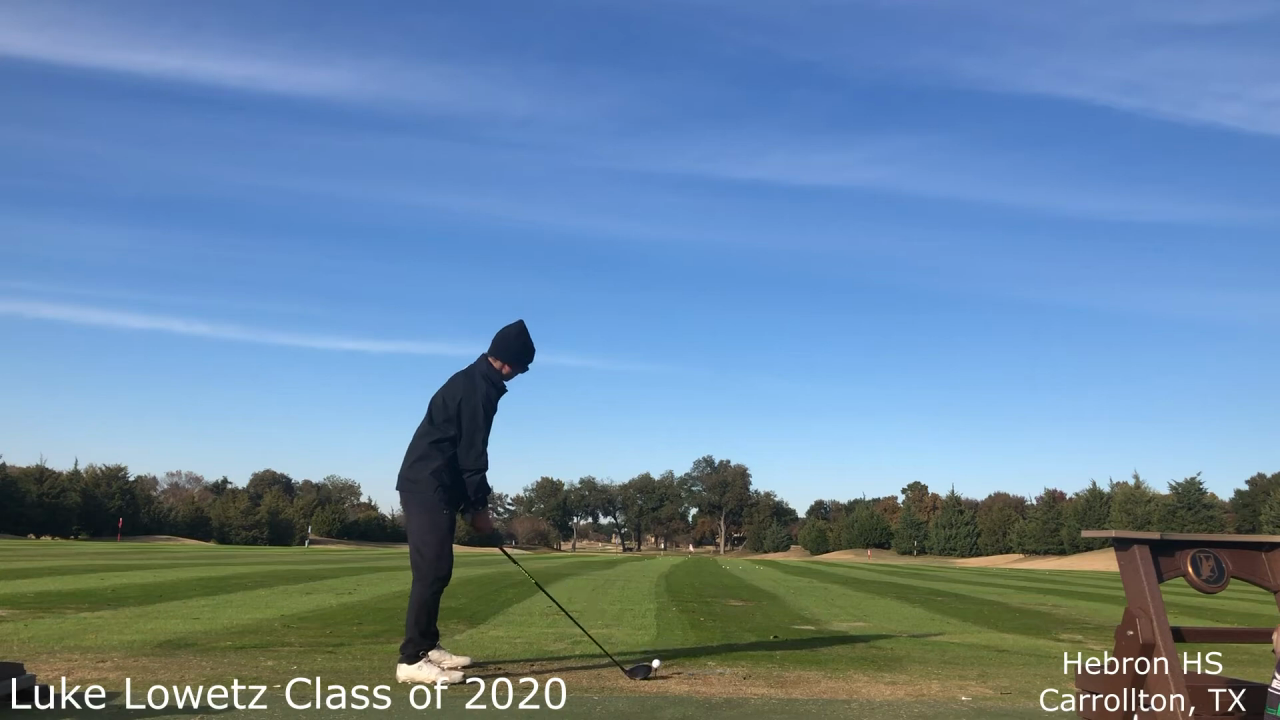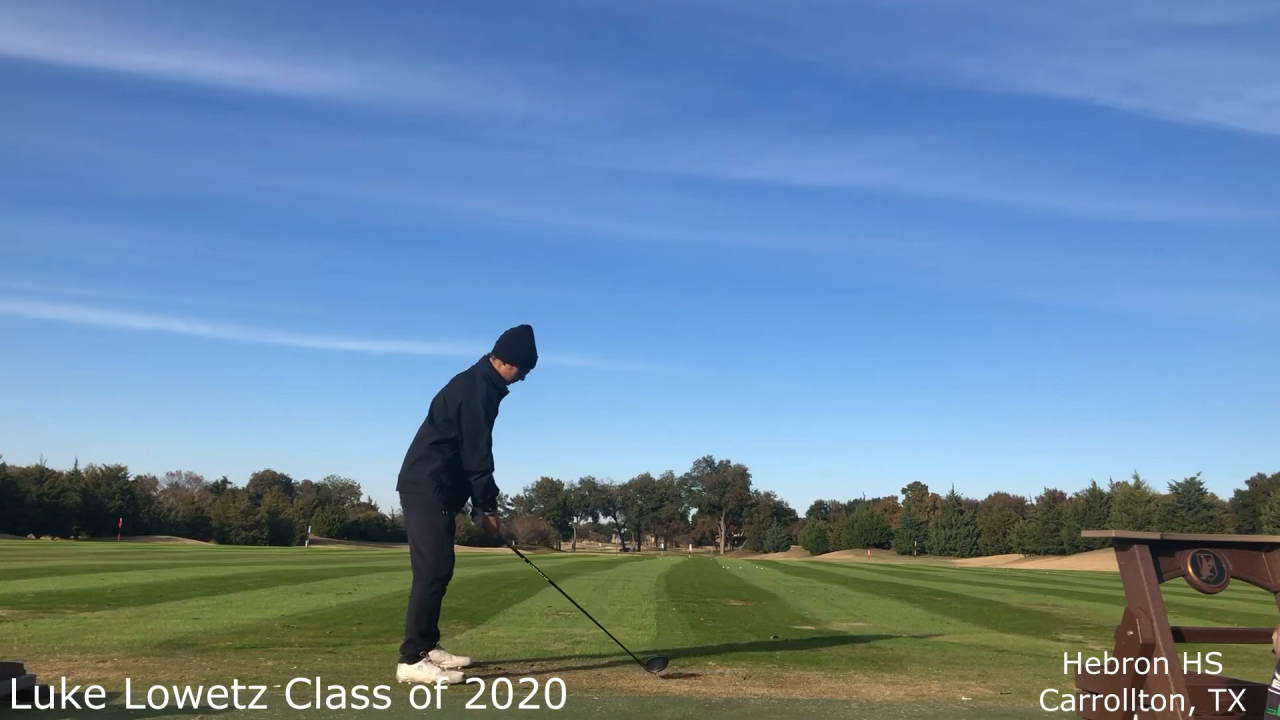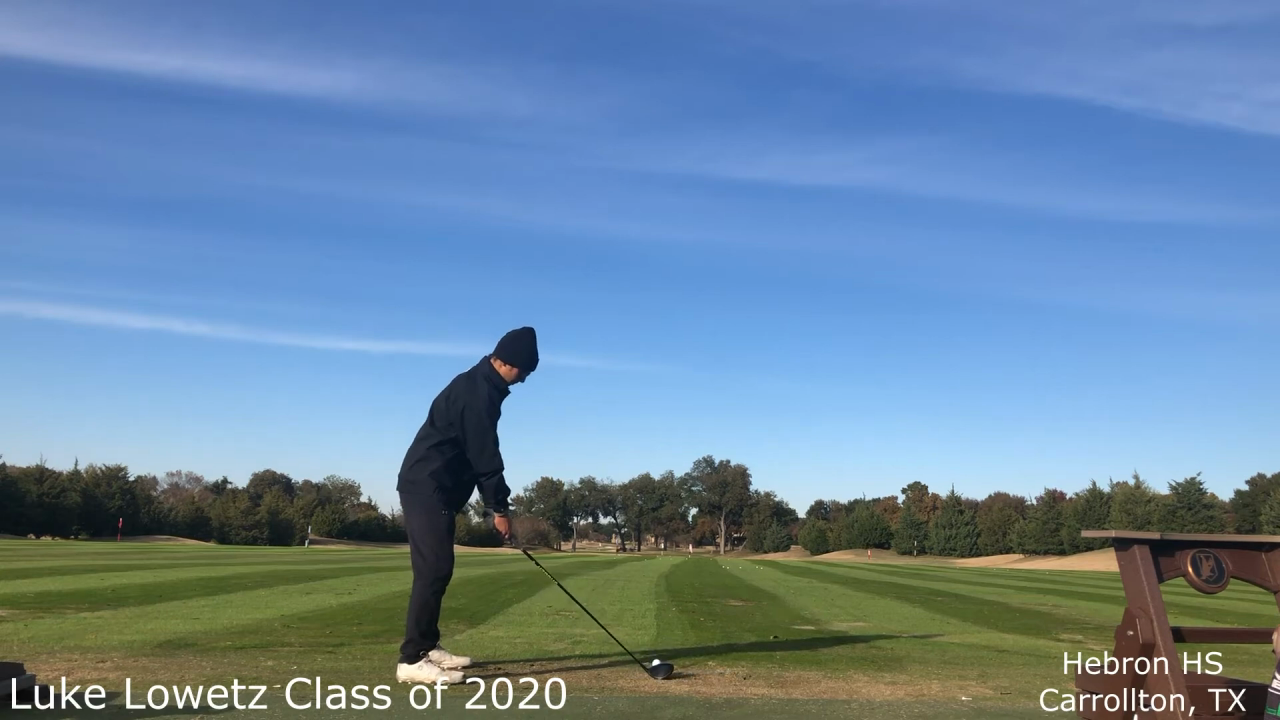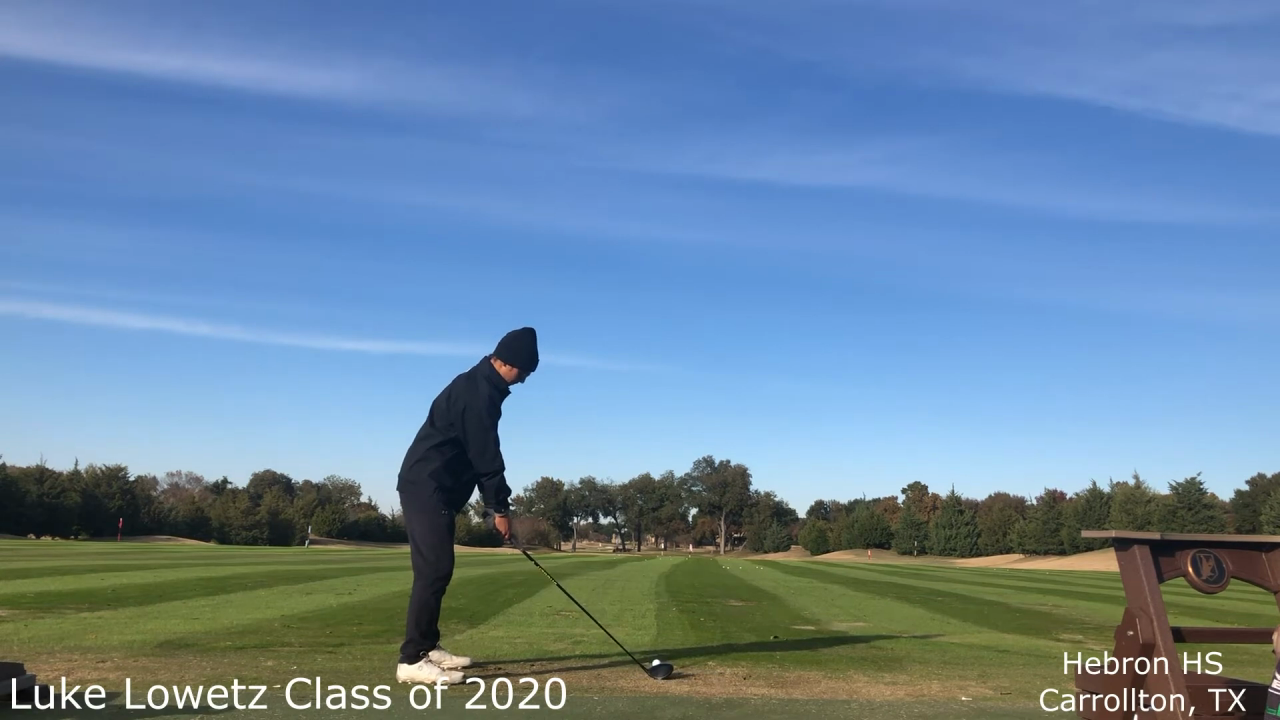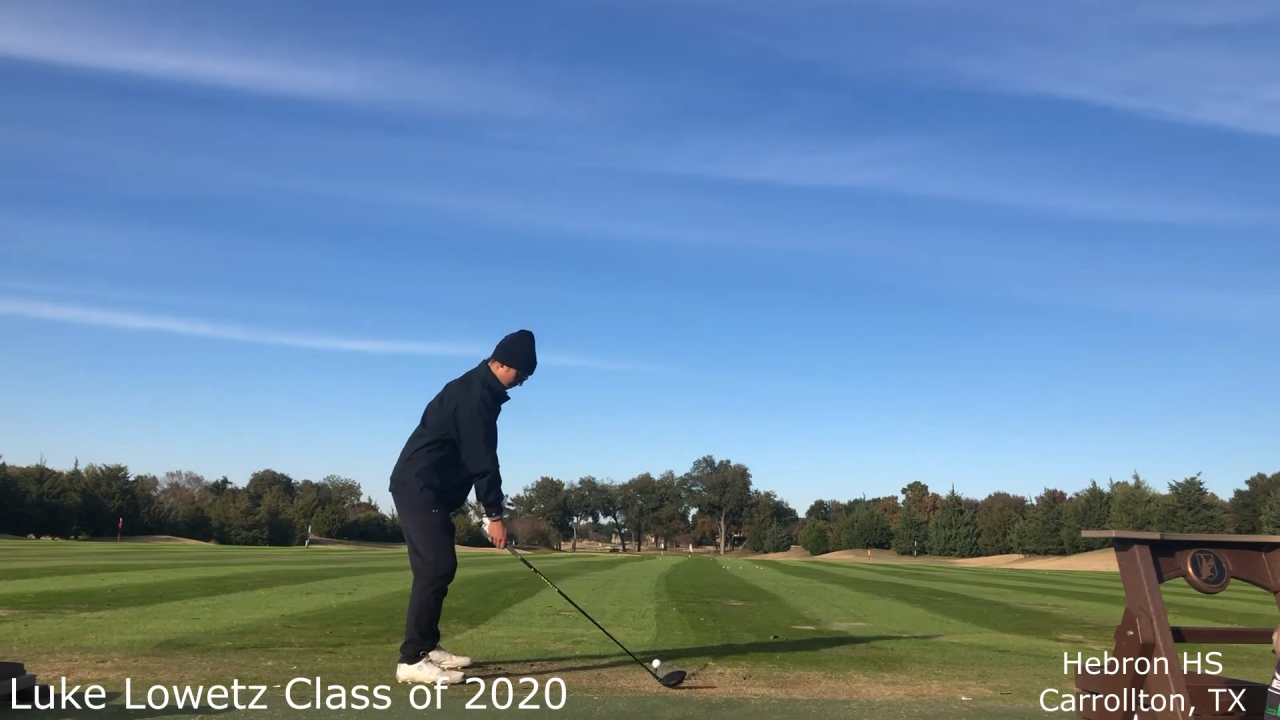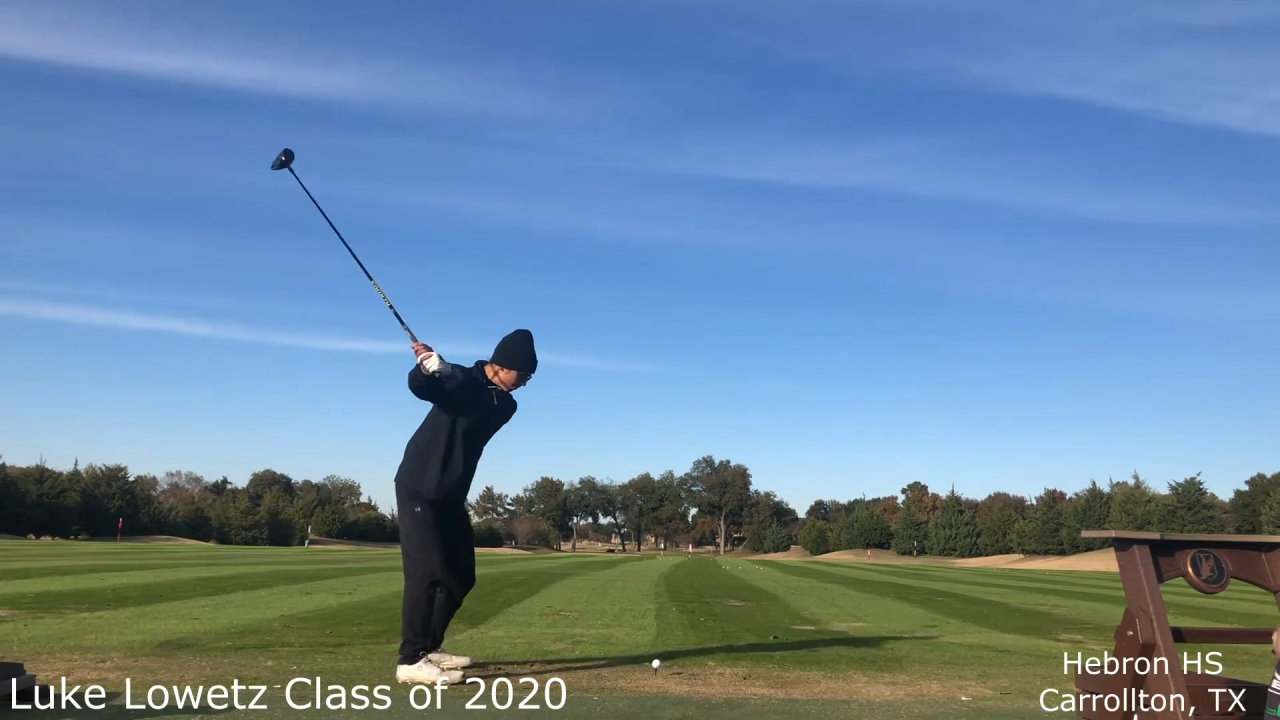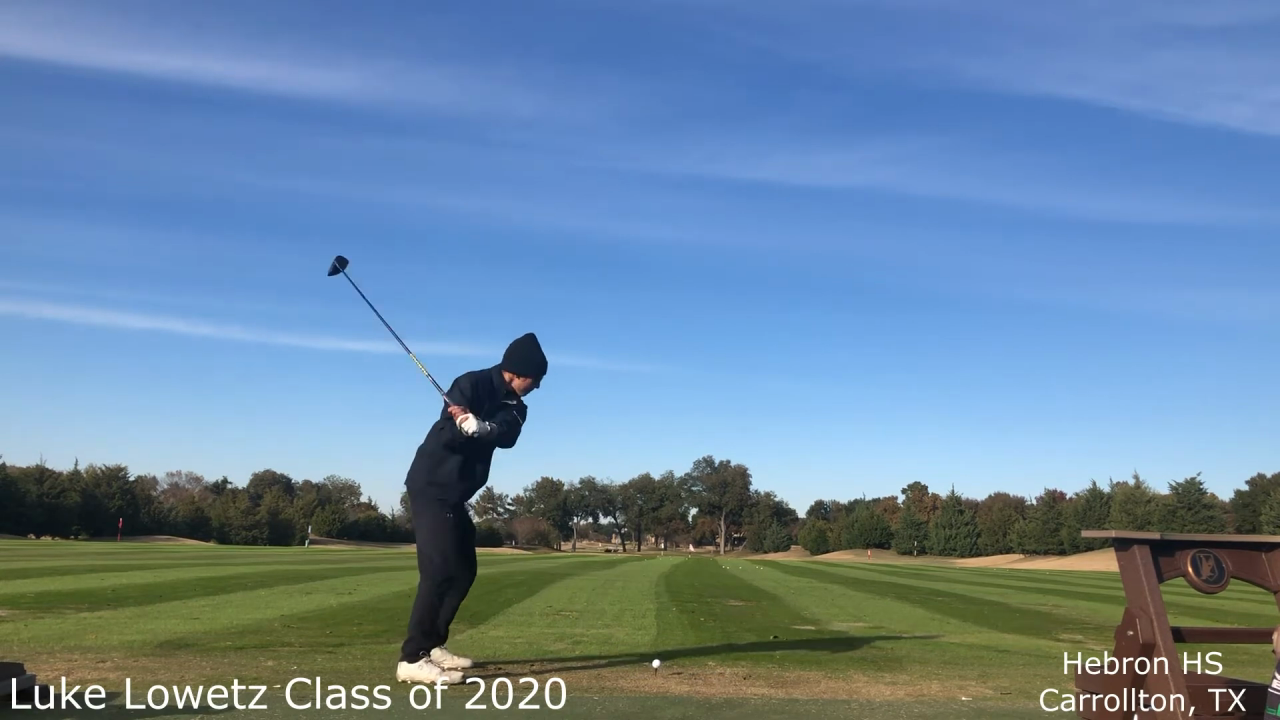
dt=0.5s
person 1, frame 1
left shoulder: (473, 382)
right shoulder: (478, 390)
right elbow: (470, 454)
left wrist: (473, 503)
right wrist: (479, 506)
left hip: (429, 486)
right hip: (430, 488)
left knee: (437, 570)
right knee: (432, 570)
left ankle: (427, 647)
right ankle: (412, 660)
person 1, frame 2
left shoulder: (476, 384)
right shoulder: (478, 391)
left elbow: (467, 452)
right elbow: (476, 456)
left wrist: (481, 503)
right wrist: (487, 507)
left hip: (431, 487)
right hip: (429, 488)
left knee: (438, 569)
right knee: (433, 570)
left ankle: (427, 647)
right ankle: (412, 659)
person 1, frame 3
left shoulder: (478, 386)
right shoulder: (479, 393)
left elbow: (476, 454)
right elbow: (484, 457)
left wrist: (493, 503)
right wrist: (499, 508)
left hip: (431, 487)
right hip: (429, 488)
left knee: (437, 570)
right knee: (433, 570)
left ankle: (427, 647)
right ankle: (412, 659)
person 1, frame 4
left shoulder: (478, 386)
right shoulder: (479, 393)
left elbow: (478, 455)
right elbow: (485, 457)
left wrist: (492, 503)
right wrist: (500, 507)
left hip: (432, 487)
right hip: (428, 488)
left knee: (438, 569)
right knee: (434, 570)
left ankle: (428, 647)
right ankle: (412, 659)
person 1, frame 5
left shoulder: (488, 397)
right shoulder: (473, 394)
left elbow: (484, 458)
right elbow: (478, 461)
left wrist: (492, 511)
right wrist: (494, 515)
left hip: (437, 492)
right hip: (419, 488)
left knee: (441, 569)
right knee: (434, 568)
left ankle: (428, 646)
right ankle: (412, 660)
person 1, frame 6
left shoulder: (504, 404)
right shoulder: (455, 375)
left elbow: (471, 396)
right elbow: (420, 384)
left wrist: (440, 367)
right wrist: (426, 365)
left hip: (451, 496)
right hip: (418, 488)
left knee: (460, 576)
right knee: (425, 570)
left ankle: (430, 647)
right ankle: (411, 660)
person 1, frame 7
left shoulder: (515, 408)
right shoulder: (475, 384)
left elbow: (503, 436)
right elbow: (458, 413)
left wrist: (476, 425)
left hip: (450, 495)
right hip: (433, 490)
left knee: (462, 571)
right knee: (442, 571)
left ankle: (432, 647)
right ankle: (413, 659)
